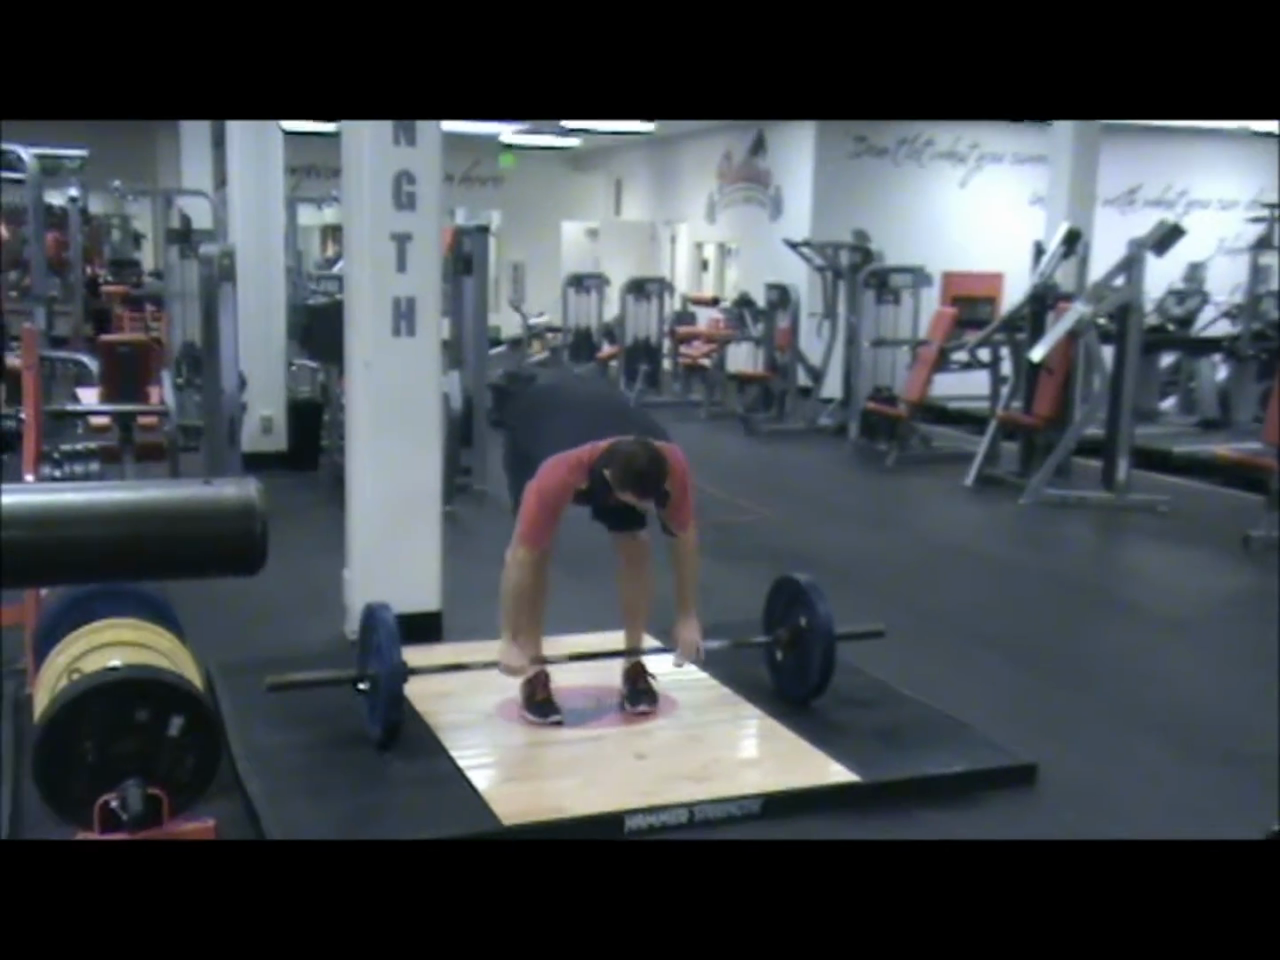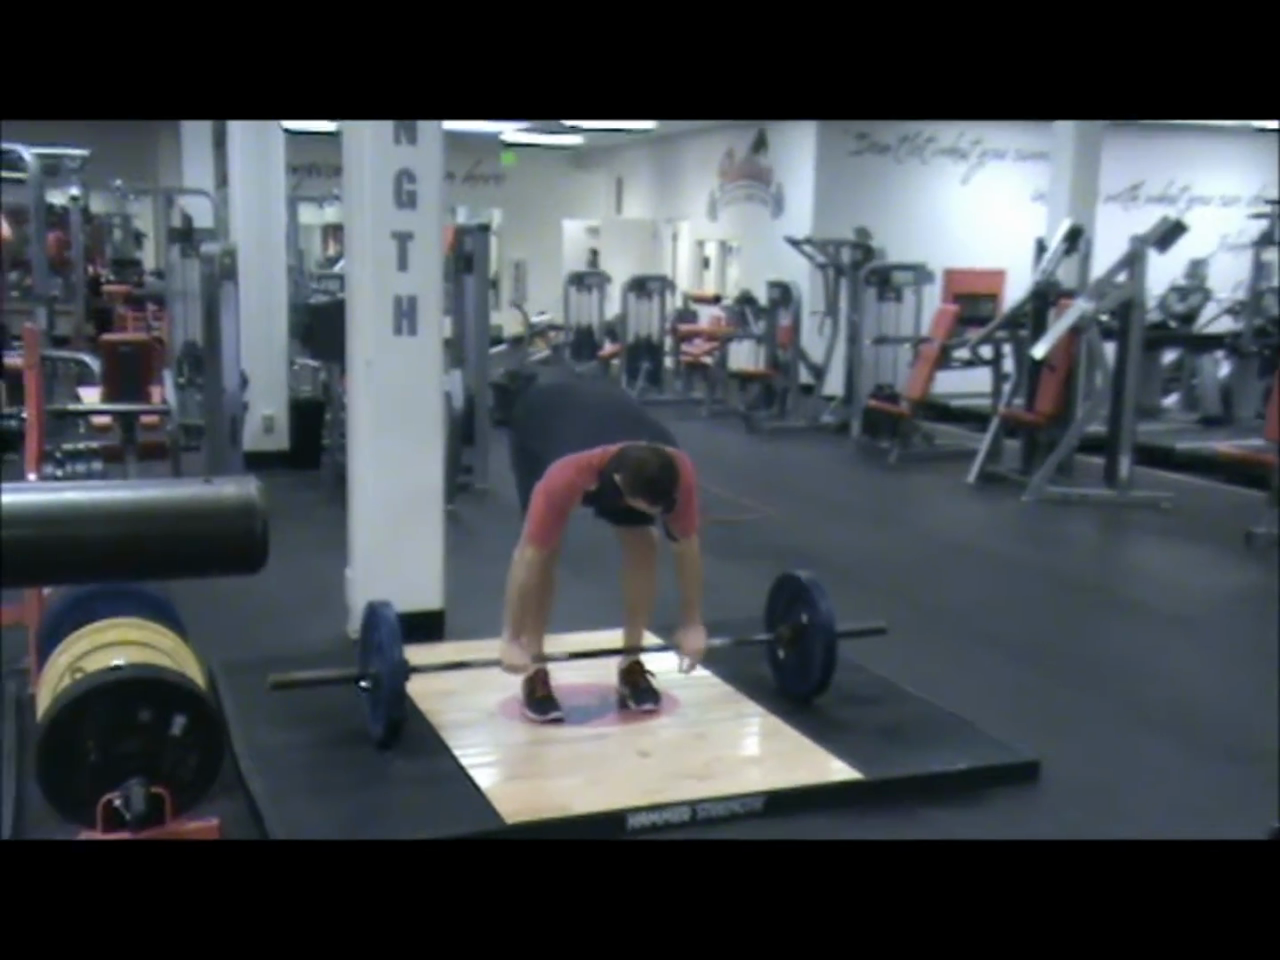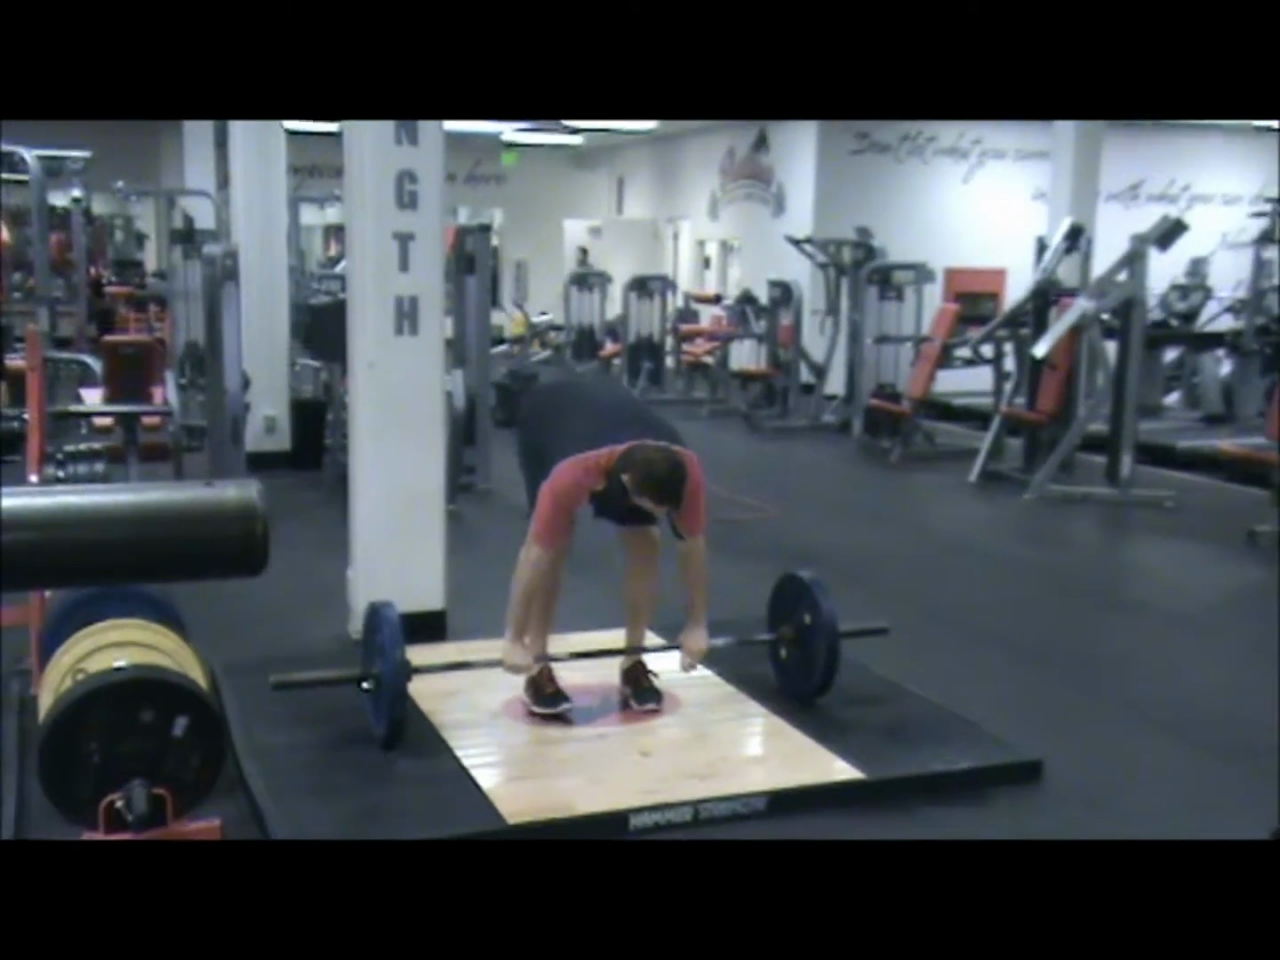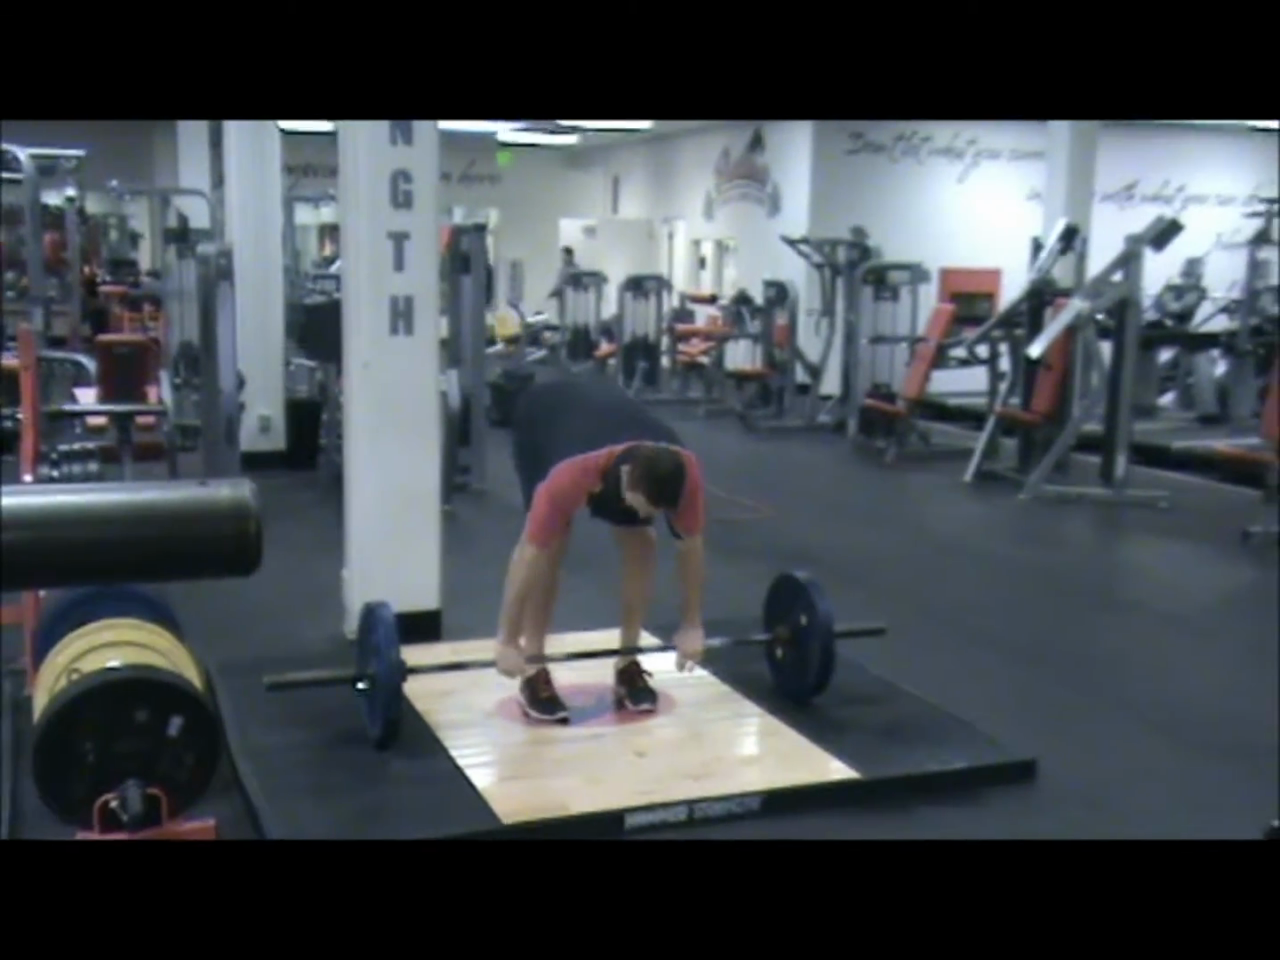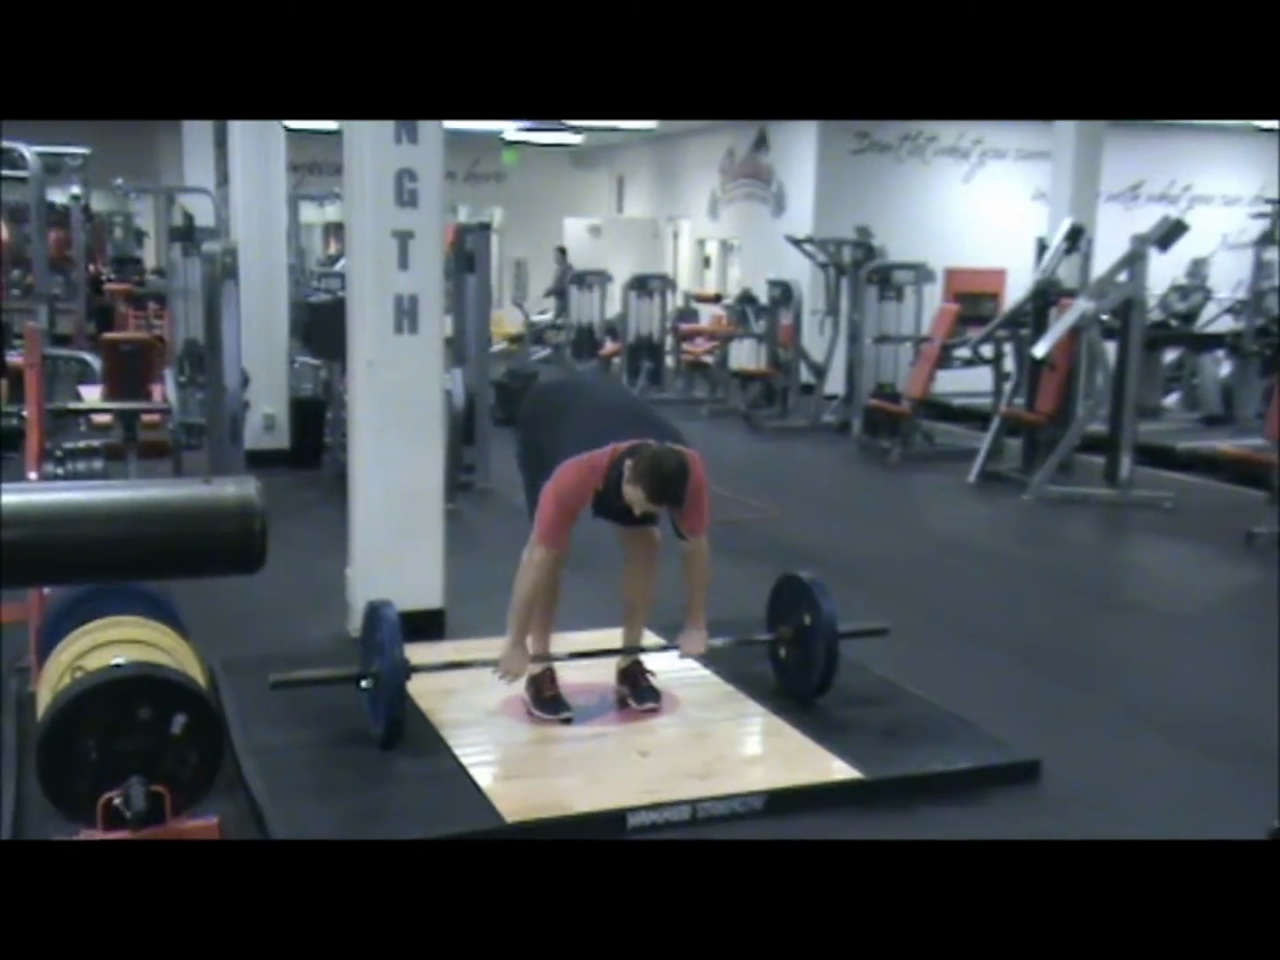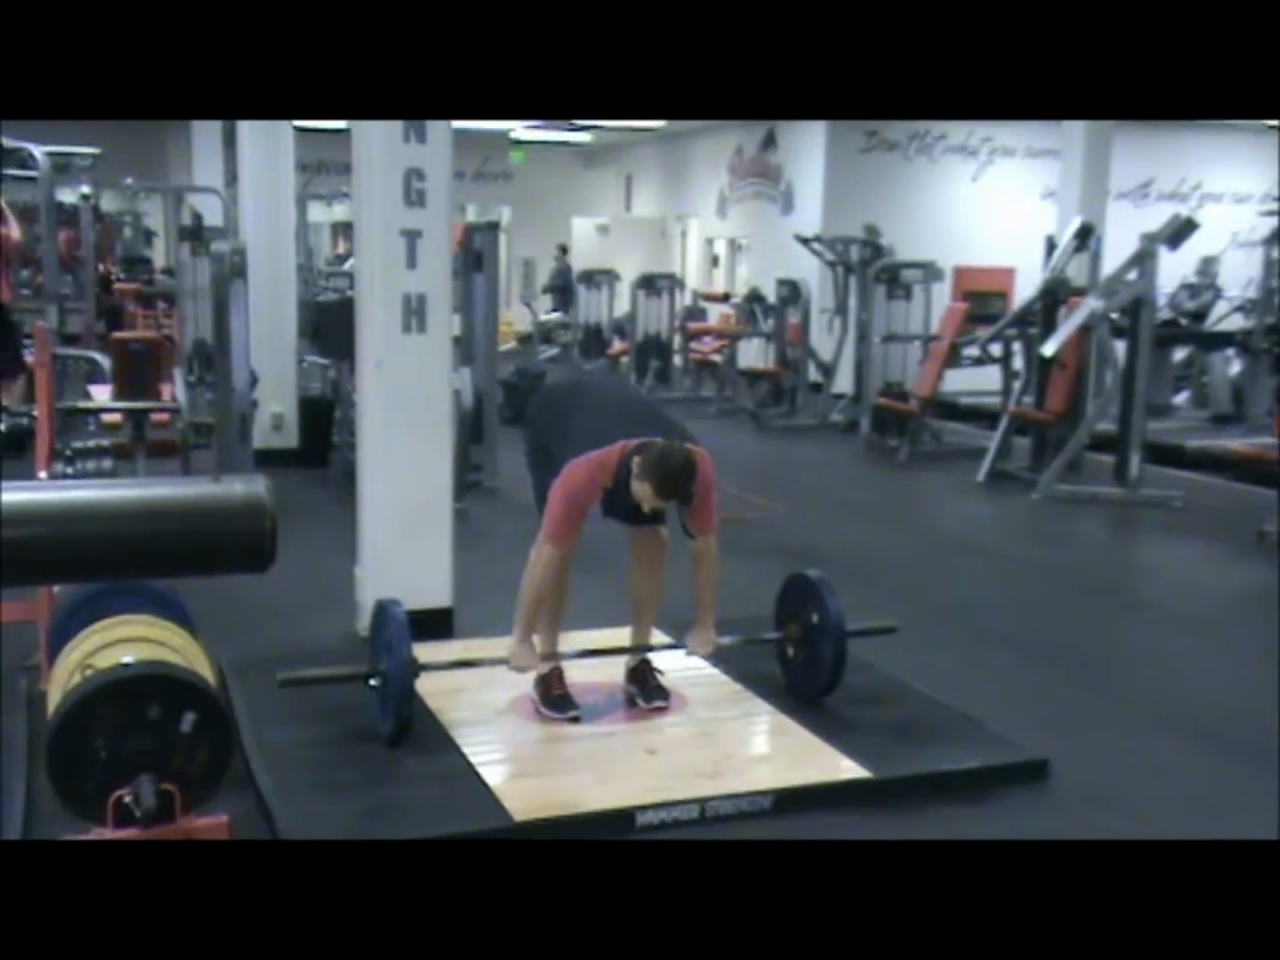
dt=0.2s
person 1, frame 1
left shoulder: (671, 464)
right shoulder: (559, 473)
left elbow: (684, 536)
right elbow: (520, 555)
left wrist: (687, 617)
right wrist: (510, 641)
left knee: (637, 545)
right knee: (538, 549)
left ankle: (634, 666)
right ankle: (534, 674)
person 1, frame 2
left shoulder: (678, 471)
right shoulder: (568, 474)
left elbow: (686, 545)
right elbow: (528, 554)
left wrist: (692, 625)
right wrist: (511, 640)
left knee: (644, 542)
right knee: (546, 547)
left ankle: (631, 664)
right ankle: (535, 673)
person 1, frame 3
left shoulder: (685, 469)
right shoulder: (574, 473)
left elbow: (692, 544)
right elbow: (534, 553)
left wrist: (696, 625)
right wrist: (514, 640)
left knee: (646, 542)
right knee: (554, 546)
left ankle: (633, 664)
right ankle: (538, 673)
person 1, frame 4
left shoulder: (684, 470)
right shoulder: (572, 474)
left elbow: (690, 543)
right elbow: (528, 554)
left wrist: (692, 625)
right wrist: (507, 642)
left knee: (642, 543)
right knee: (551, 546)
left ankle: (627, 665)
right ankle: (534, 674)
person 1, frame 5
left shoulder: (689, 470)
right shoulder: (577, 473)
left elbow: (695, 544)
right elbow: (537, 555)
left wrist: (696, 626)
right wrist: (515, 644)
left knee: (646, 543)
right knee: (553, 548)
left ankle: (630, 664)
right ankle: (539, 674)
person 1, frame 6
left shoulder: (697, 468)
right shoulder: (585, 471)
left elbow: (705, 542)
right elbow: (546, 553)
left wrist: (705, 625)
right wrist: (521, 639)
left knee: (654, 542)
right knee: (562, 546)
left ankle: (638, 663)
right ankle: (548, 672)
